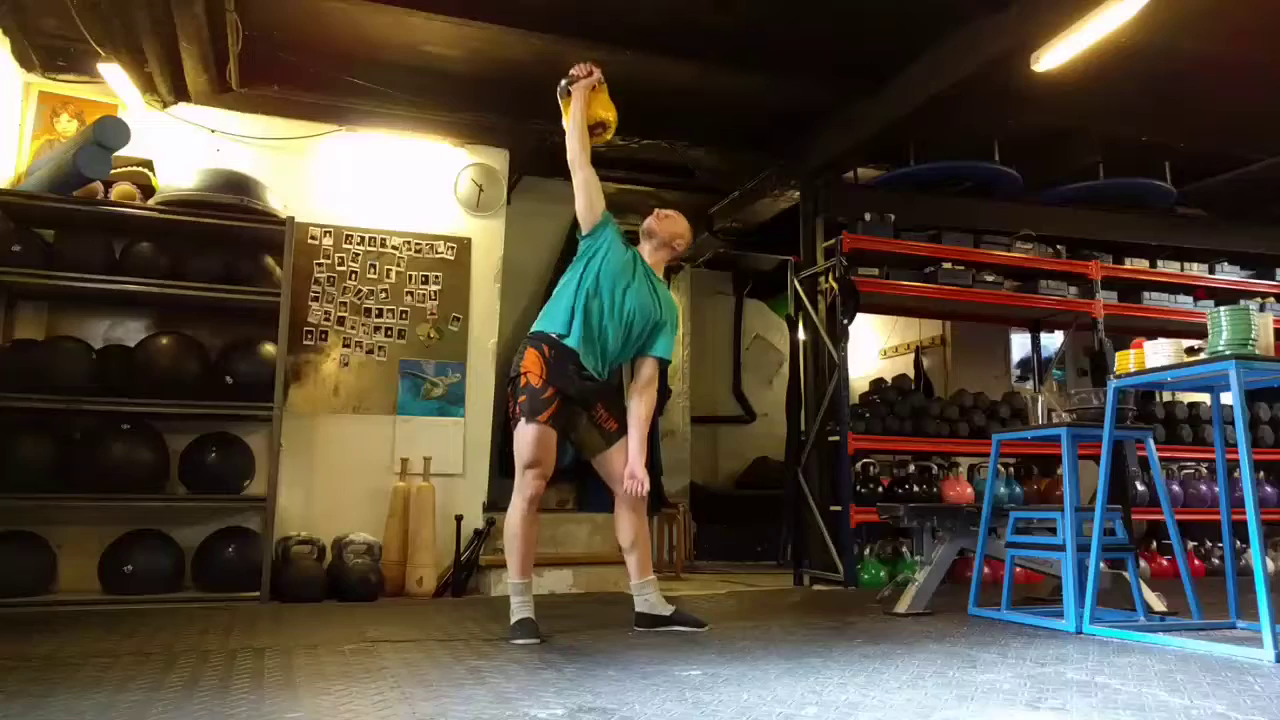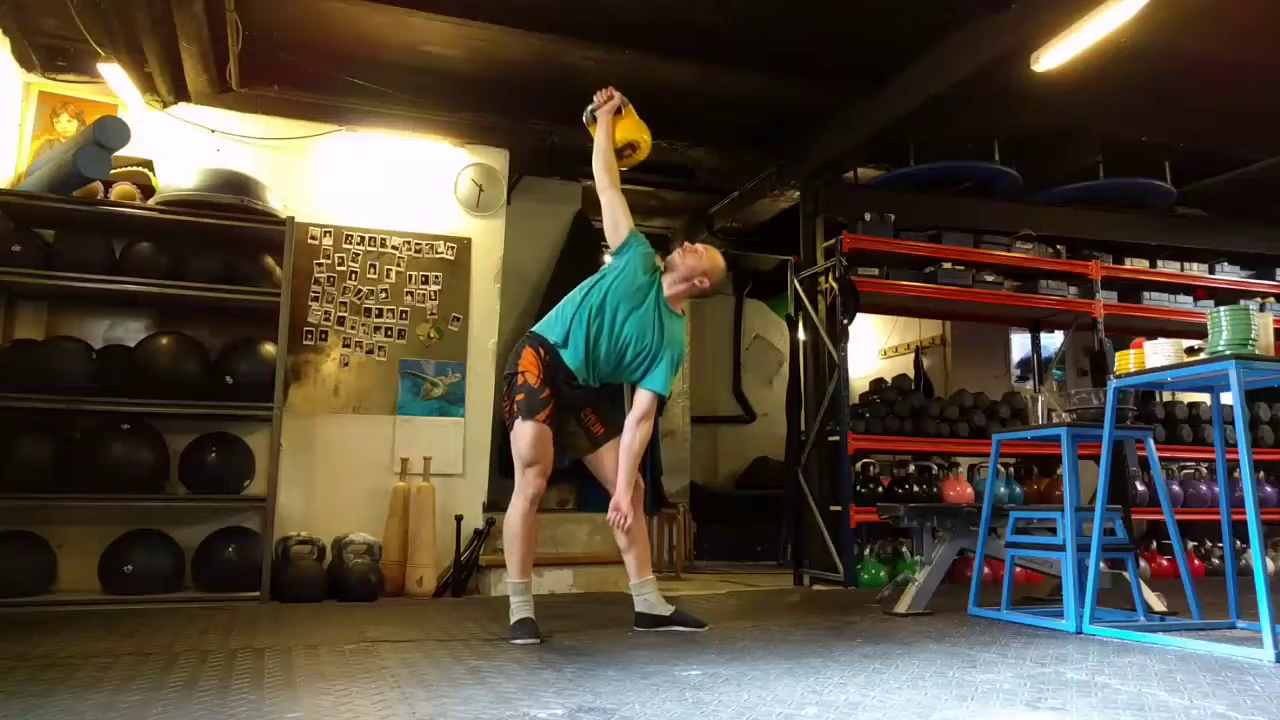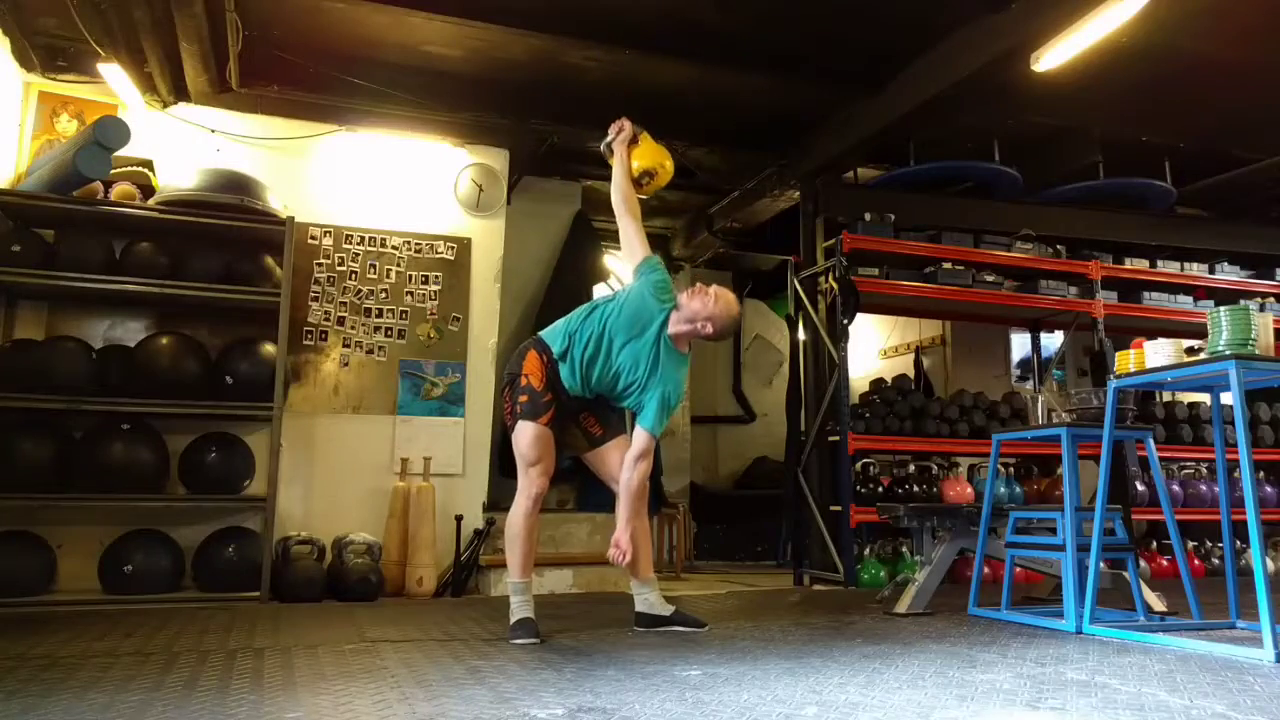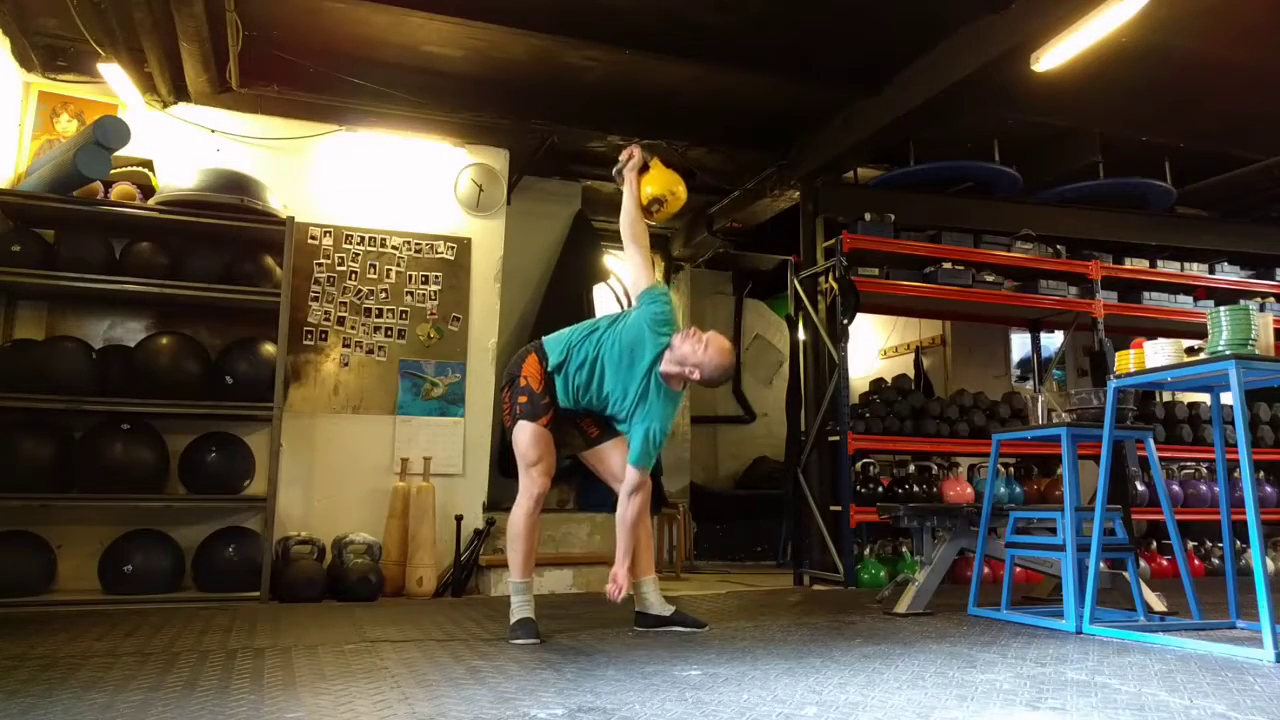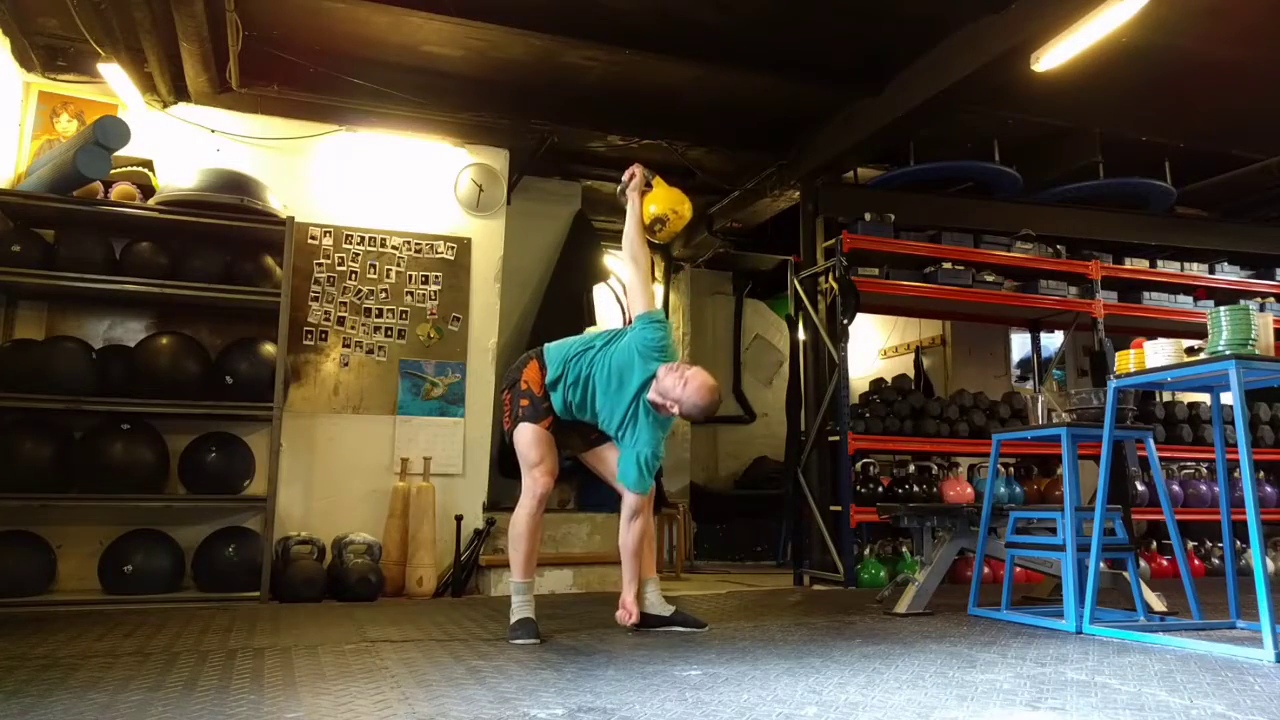
dt=0.4s
person 1, frame 1
left shoulder: (663, 309)
right shoulder: (607, 242)
left elbow: (644, 385)
right elbow: (579, 162)
left wrist: (637, 454)
right wrist: (581, 92)
left hip: (595, 383)
right hip: (547, 361)
left knee: (631, 489)
right knee: (532, 484)
left ankle: (649, 604)
right ankle: (521, 609)
person 1, frame 2
left shoulder: (672, 340)
right shoulder: (637, 262)
left elbow: (640, 415)
right elbow: (606, 184)
left wrist: (622, 485)
right wrist: (606, 118)
left hip: (588, 388)
right hip: (541, 361)
left knee: (634, 490)
right knee: (531, 485)
left ankle: (648, 604)
right ankle: (520, 610)
person 1, frame 3
left shoulder: (670, 378)
right shoulder: (656, 291)
left elbow: (639, 455)
right elbow: (626, 215)
left wrist: (625, 527)
right wrist: (621, 149)
left hip: (584, 398)
right hip: (541, 366)
left knee: (635, 485)
right knee: (534, 486)
left ankle: (649, 604)
right ankle: (520, 610)
person 1, frame 4
left shoulder: (657, 411)
right shoulder: (659, 321)
left elbow: (633, 489)
right elbow: (635, 243)
left wrist: (623, 564)
right wrist: (632, 177)
left hip: (581, 406)
right hip: (538, 371)
left knee: (638, 484)
right knee: (536, 486)
left ankle: (650, 604)
right ankle: (520, 610)
person 1, frame 5
left shoulder: (647, 437)
right shoulder: (654, 344)
left elbow: (633, 513)
right elbow: (636, 267)
left wrist: (630, 592)
right wrist: (634, 197)
left hip: (578, 411)
right hip: (538, 378)
left knee: (640, 490)
right knee: (539, 485)
left ankle: (650, 602)
right ankle: (521, 609)
